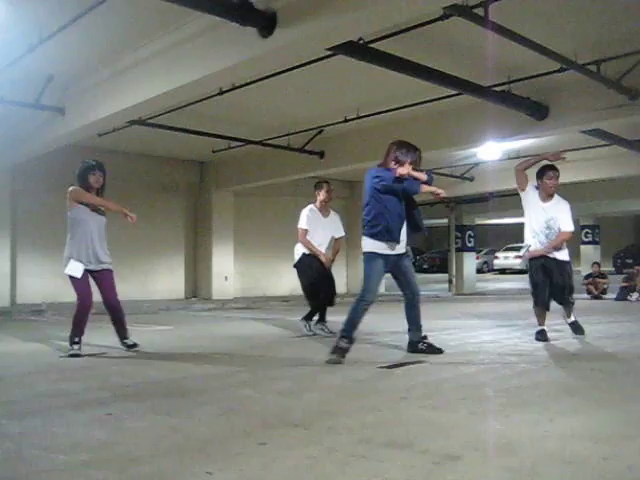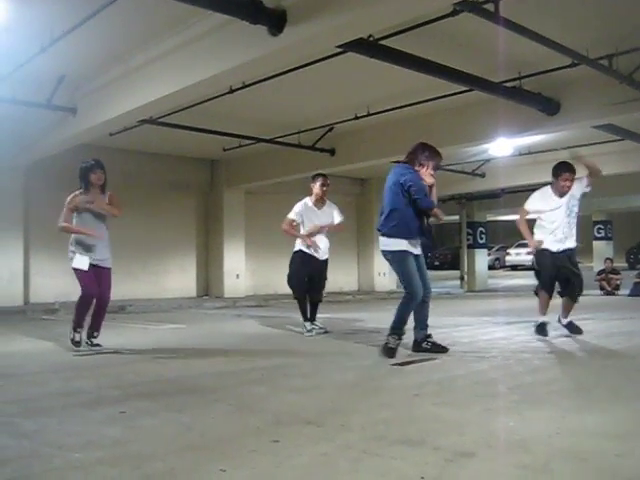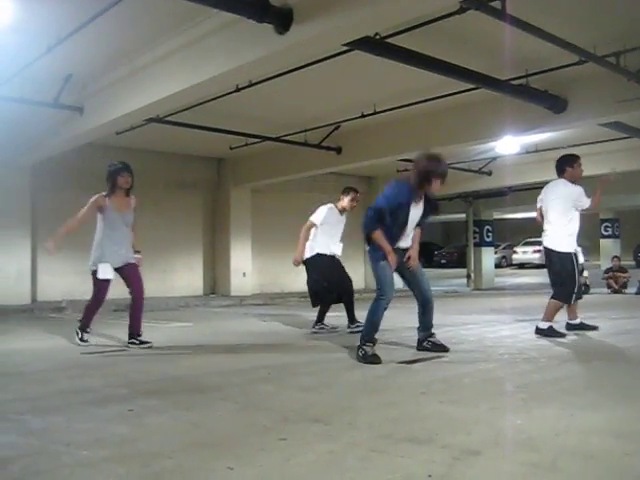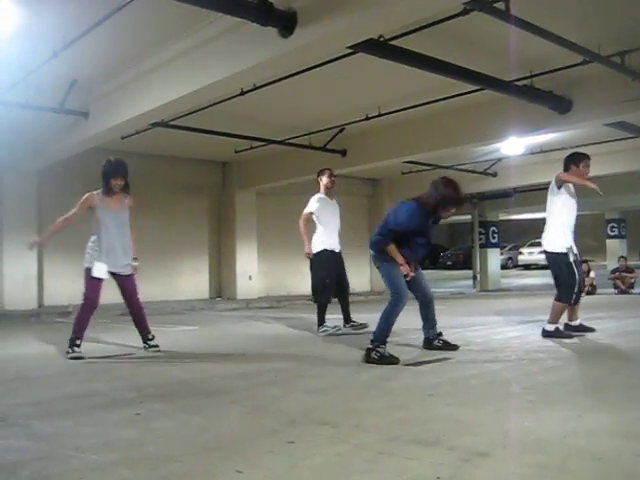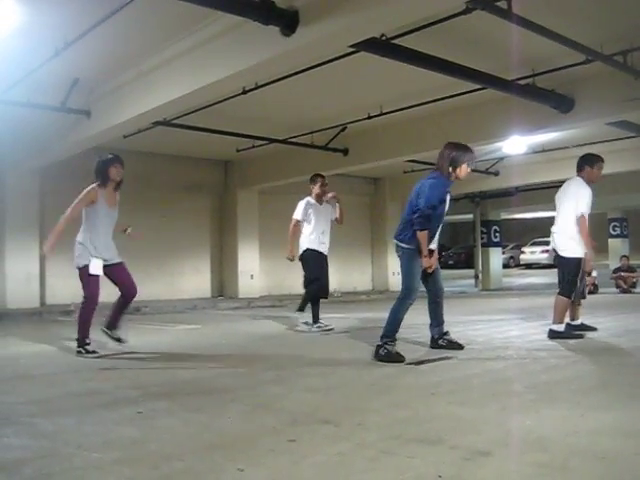
dt=1s
person 1, frame 1
left shoulder: (404, 179)
right shoulder: (377, 175)
left elbow: (424, 178)
right elbow: (413, 186)
left wrist: (410, 173)
right wrist: (433, 190)
left hip: (398, 248)
right hip: (376, 248)
left knee: (412, 294)
right knee: (368, 296)
left ankle: (417, 340)
right ankle: (343, 342)
person 1, frame 2
left shoulder: (405, 176)
right shoulder: (406, 173)
left elbow: (424, 205)
right elbow: (423, 203)
left wrist: (431, 187)
right wrist: (437, 213)
left hip: (411, 244)
right hip: (396, 244)
left knee: (424, 292)
right knee: (414, 292)
left ankle: (421, 338)
right ankle: (393, 336)
person 1, frame 3
left shoulder: (426, 199)
right shoulder: (397, 192)
right elbow: (371, 222)
left wrist: (414, 249)
right wrist: (389, 252)
left hip: (405, 251)
right hip: (382, 250)
left knee: (425, 294)
right knee: (385, 294)
left ankle: (426, 337)
right ankle: (366, 344)
person 1, frame 4
left shoulder: (433, 215)
right shoulder: (411, 211)
right elbow: (383, 238)
left wrist: (411, 264)
right wrist: (401, 263)
left hip: (406, 257)
right hip: (385, 255)
left knee: (426, 295)
right knee: (400, 297)
left ankle: (432, 337)
right ankle: (375, 348)
person 1, frame 5
left shoulder: (444, 186)
right shoulder: (433, 185)
right elbow: (420, 221)
left wrist: (434, 252)
right wrist: (424, 254)
left hip: (426, 248)
right hip: (411, 246)
left knee: (437, 292)
right knee: (410, 293)
left ankle: (438, 335)
right ankle: (385, 344)
person 2, frame 1
left shoulder: (101, 201)
right shoulder: (74, 193)
right elbow: (102, 203)
right wrist: (126, 212)
left hip: (100, 259)
right hip: (77, 259)
left knee: (112, 301)
right knee: (85, 301)
left ankle: (124, 337)
right ankle: (75, 341)
person 2, frame 2
left shoulder: (109, 197)
right shoulder: (75, 198)
left elbow: (117, 212)
right elbow: (61, 225)
left wrist: (92, 204)
right wrist: (82, 230)
left hip: (102, 255)
right hip: (80, 253)
left knee: (104, 296)
right knee: (89, 291)
left ankle: (92, 335)
right ankle: (76, 330)
person 2, frame 3
left shoulder: (132, 201)
right shoulder: (101, 200)
right elbow: (77, 220)
left wrist: (136, 251)
right wrist: (56, 239)
left hip: (125, 256)
right hip: (103, 256)
left knee: (138, 293)
right knee: (98, 298)
left ankle: (135, 335)
right ankle: (82, 330)
person 2, frame 4
left shoulder: (128, 201)
right shoulder: (93, 199)
right elbow: (67, 219)
left wrist: (134, 258)
right wrist: (43, 238)
left hip: (122, 260)
right hip: (98, 258)
left knee: (133, 301)
right knee: (90, 302)
left ankle: (148, 339)
right ankle: (74, 344)
person 2, frame 5
left shoulder: (116, 196)
right shoulder: (93, 192)
right elbow: (69, 215)
left wrist: (122, 230)
right wrist: (51, 240)
left hip: (109, 253)
right hip: (88, 252)
left knee: (130, 289)
right knee: (91, 298)
left ankle: (111, 327)
right ankle: (82, 343)
person 3, frame 1
left shoulder: (562, 205)
right shoulder: (529, 194)
left elbow: (566, 235)
right elbow: (519, 169)
left wrist: (543, 250)
right wrist: (543, 157)
left hip: (558, 254)
right hip: (536, 253)
left knee: (565, 291)
right knee: (540, 293)
left ankle: (570, 318)
right ankle: (541, 327)
person 3, frame 2
left shoulder: (576, 189)
right shoulder: (539, 196)
left elbow: (596, 173)
right elbow: (521, 217)
left wrist: (584, 163)
right wrist: (530, 239)
left hip: (567, 248)
right hip: (545, 249)
left knee: (574, 283)
right knee: (546, 283)
left ankle: (565, 319)
right ankle: (542, 320)
person 3, frame 3
left shoulder: (548, 188)
right shoulder: (574, 190)
left elbow: (539, 216)
right elbow: (592, 205)
right wrist: (603, 186)
left hip: (550, 244)
right hip: (563, 246)
left knee: (569, 284)
right knee: (568, 286)
left ankle: (574, 321)
right ankle: (544, 325)
person 3, frame 4
left shoulder: (566, 188)
right shoulder: (560, 182)
right elbow: (561, 176)
right wrist: (590, 184)
left hip: (563, 243)
right hip: (558, 245)
left knee: (575, 283)
right knee: (570, 284)
left ankle: (573, 322)
right ankle: (550, 327)
person 3, frame 5
left shoulder: (568, 186)
right shoulder: (583, 189)
right elbow: (581, 220)
right wrist: (589, 250)
left hip: (561, 242)
right hip: (571, 245)
left knee: (576, 284)
right knee: (569, 286)
left ankle: (574, 322)
right ankle: (556, 328)
person 4, frame 1
left shoulder: (335, 217)
right shoulder: (308, 212)
left elbow: (338, 241)
right elbow: (301, 237)
left wrist: (329, 258)
right wrist: (321, 254)
left hip: (321, 257)
right hip: (305, 255)
left knee: (326, 288)
right knee: (323, 284)
left ankle: (308, 319)
right ankle: (321, 321)
person 4, frame 2
left shoulder: (331, 207)
right shoulder: (302, 206)
left elbow: (339, 226)
right elbow: (286, 226)
left wrist: (318, 229)
right wrist: (304, 239)
left hip: (321, 255)
right hip: (303, 252)
left knee: (316, 289)
right knee: (298, 283)
left ankle: (312, 321)
right ankle: (306, 321)
person 4, frame 3
left shoulder: (344, 215)
right shoulder: (326, 211)
right elbow: (306, 228)
right wrist: (299, 252)
left hip: (331, 256)
right hip: (317, 255)
left knee: (345, 285)
right knee: (328, 290)
left ankle: (352, 322)
right ankle: (318, 323)
person 4, frame 4
left shoulder: (333, 202)
right shoulder: (317, 199)
right elbow: (303, 221)
right wrist: (307, 244)
left hip: (334, 249)
right hip: (322, 250)
left knee: (342, 286)
right knee: (325, 287)
left ankle: (348, 321)
right ankle: (321, 325)
person 4, frame 5
left shoulder: (329, 204)
right shoulder: (305, 204)
left elbow: (340, 221)
right elbow: (293, 226)
left wrist: (338, 203)
right wrist: (290, 249)
left hip: (322, 251)
right hip: (309, 250)
left knee: (320, 285)
right knee: (316, 281)
left ankle: (316, 321)
right ankle: (300, 312)
